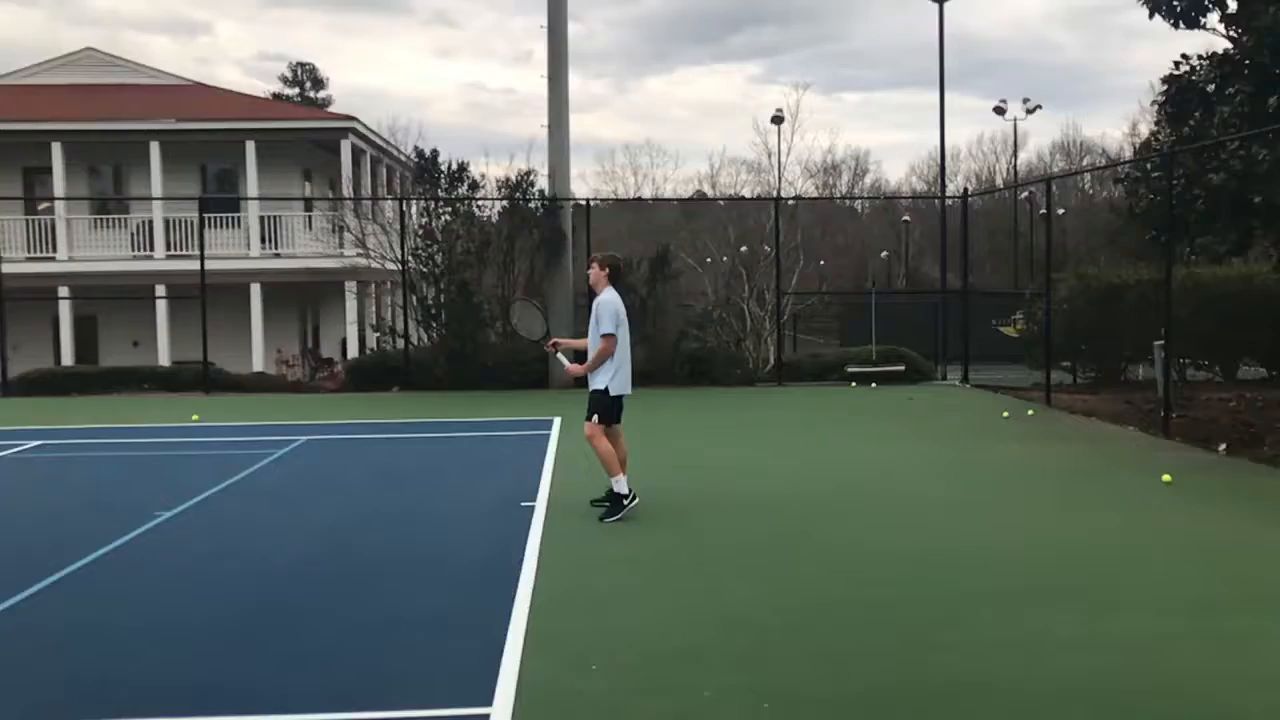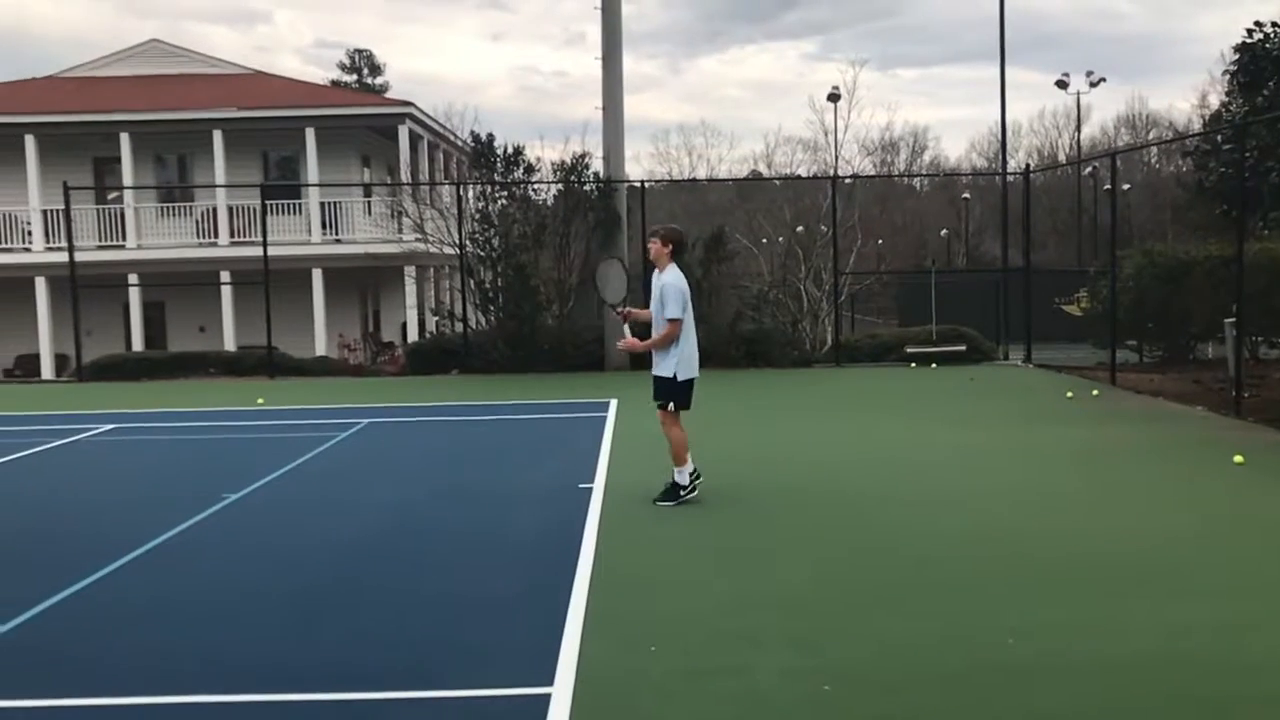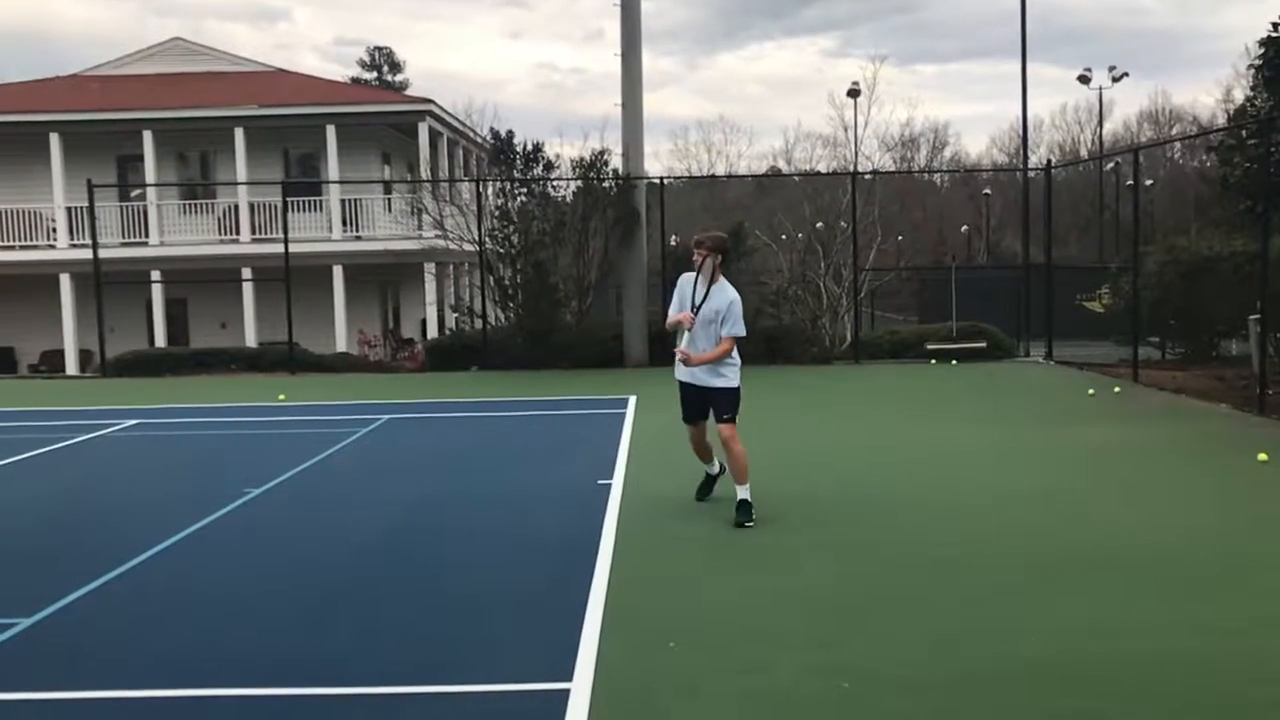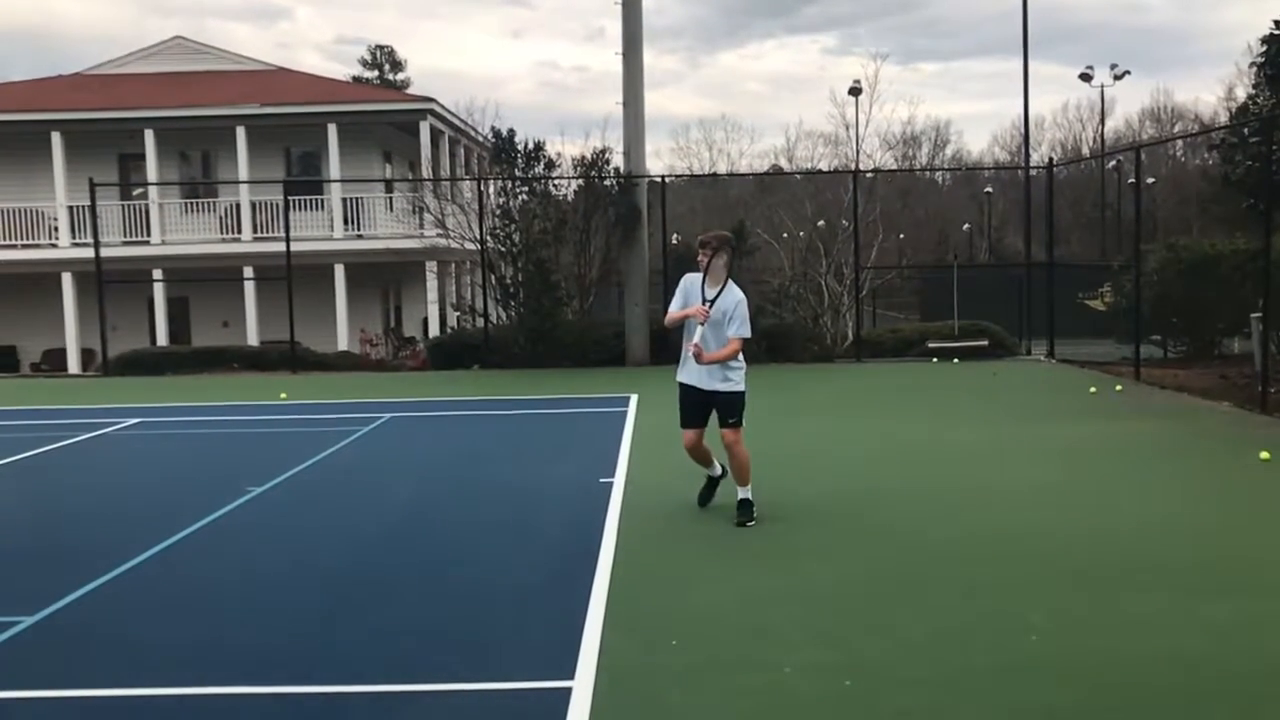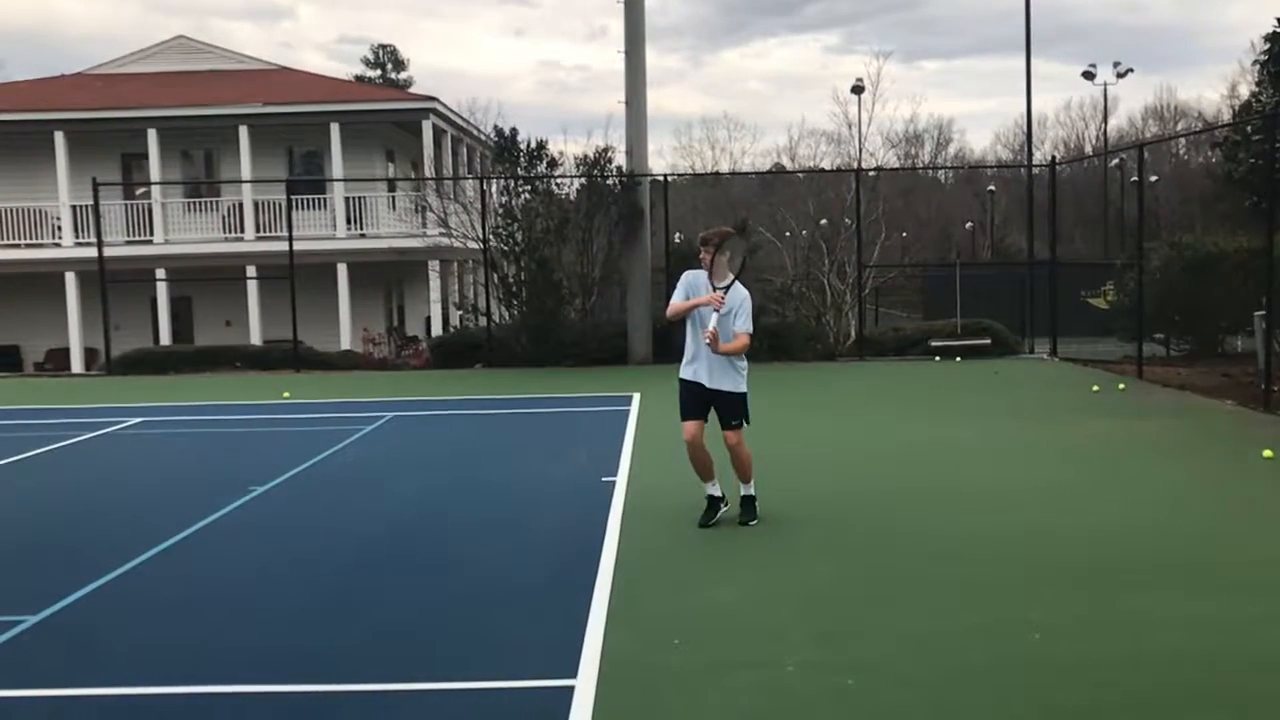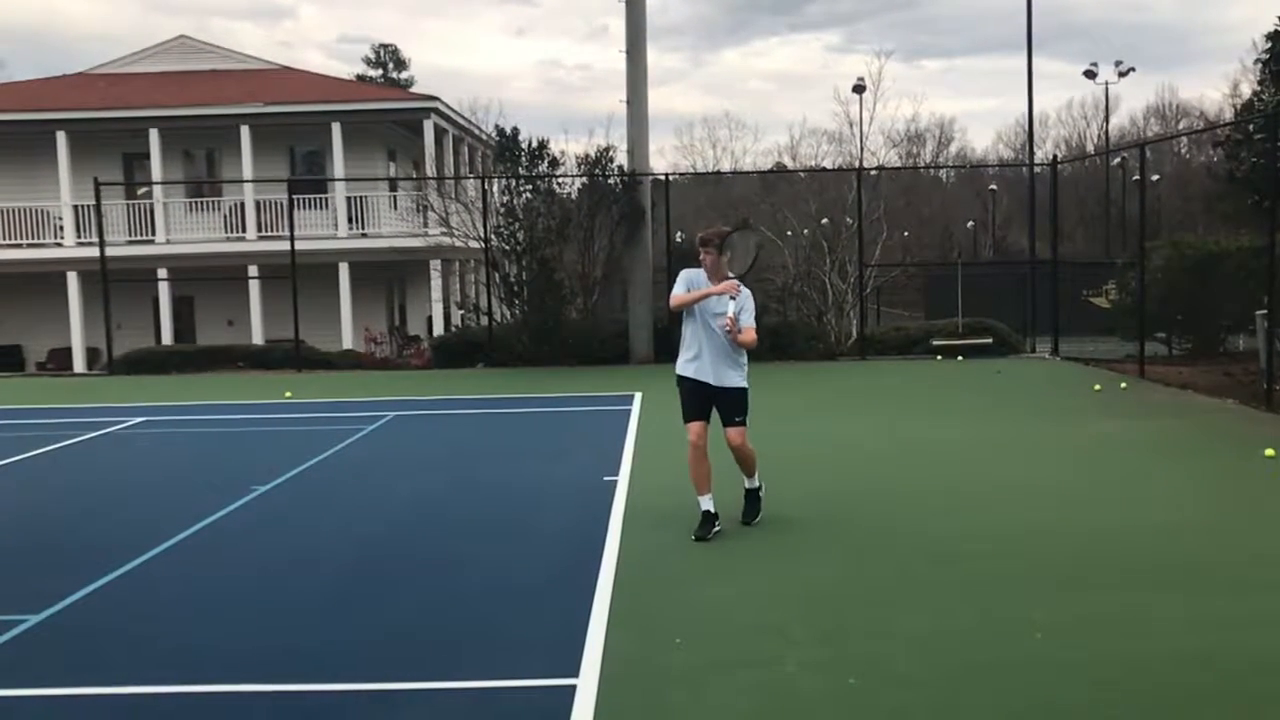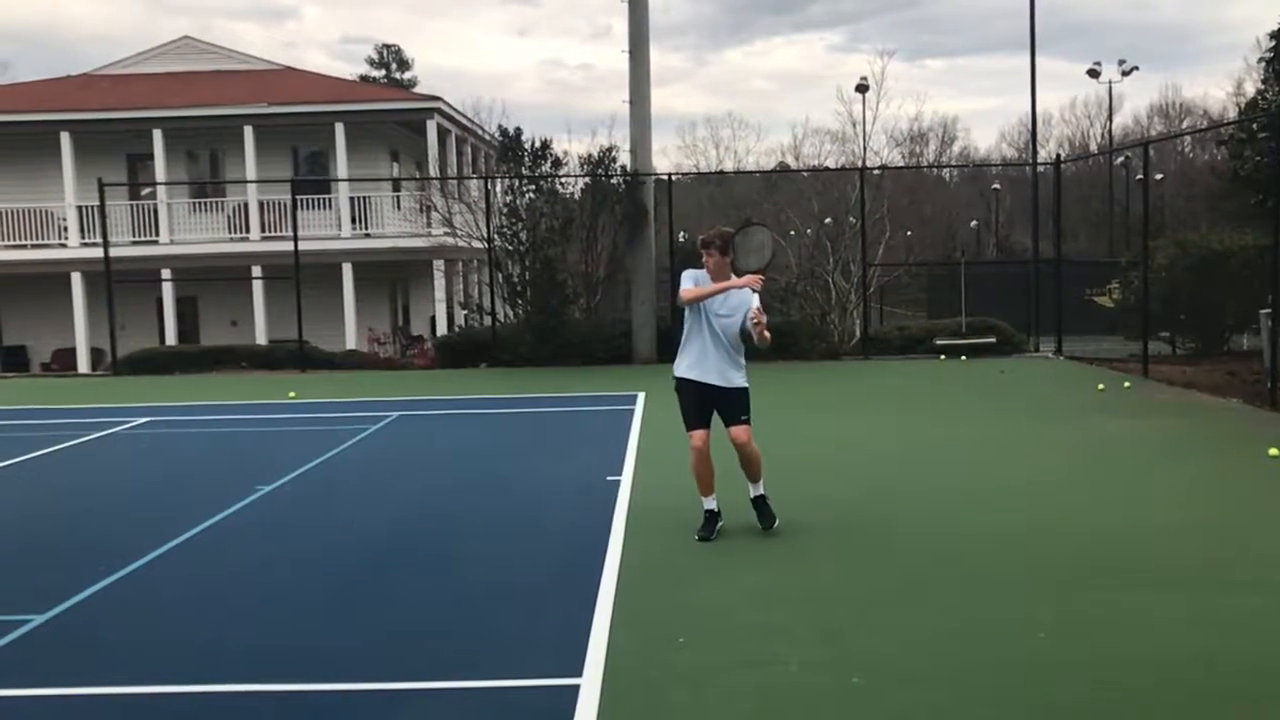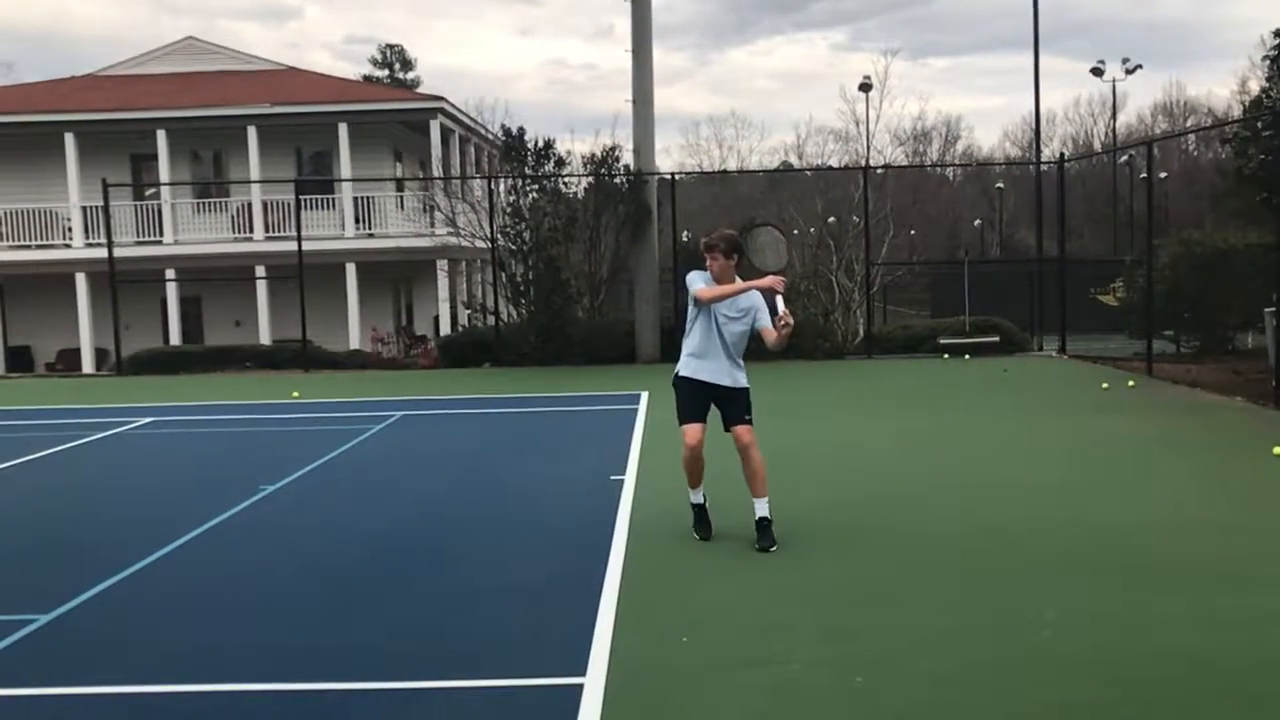
dt=0.7s
person 1, frame 1
left shoulder: (606, 301)
right shoulder: (605, 300)
left elbow: (608, 346)
left wrist: (583, 369)
right wrist: (565, 343)
left hip: (607, 382)
right hip: (610, 381)
left knee: (593, 433)
right knee: (612, 433)
left ankle: (624, 493)
right ankle: (619, 490)
person 1, frame 2
left shoulder: (671, 282)
right shoulder: (659, 276)
left elbow: (673, 329)
left wrist: (642, 346)
right wrist: (635, 314)
left hip: (675, 364)
right hip: (666, 364)
left knee: (668, 421)
right knee: (671, 419)
left ankle: (683, 484)
right ankle: (687, 471)
person 1, frame 3
left shoulder: (730, 298)
right shoulder: (685, 281)
left elbow: (727, 345)
right elbow: (669, 324)
left wrist: (696, 359)
right wrist: (680, 318)
left hip: (722, 378)
right hip: (689, 377)
left knee: (728, 435)
right knee: (695, 435)
left ankle: (744, 500)
right ankle: (714, 470)
person 1, frame 4
left shoulder: (736, 298)
right shoulder: (689, 282)
left elbow: (735, 346)
right elbow: (668, 321)
left wrist: (707, 358)
right wrist: (689, 312)
left hip: (728, 381)
right hip: (691, 379)
left knee: (732, 440)
right knee: (691, 442)
left ankle: (745, 499)
right ankle: (715, 472)
person 1, frame 5
left shoulder: (740, 295)
right shoulder: (690, 279)
left elbow: (744, 343)
right elbow: (671, 313)
left wrist: (720, 348)
right wrist: (700, 300)
left hip: (729, 380)
right hip: (693, 375)
left knee: (734, 442)
right knee: (691, 437)
left ankle: (748, 497)
right ankle: (715, 497)
person 1, frame 6
left shoulder: (742, 294)
right shoulder: (689, 277)
left elbow: (752, 339)
right elbow: (674, 304)
left wrist: (737, 338)
right wrist: (713, 290)
left hip: (730, 377)
right hip: (692, 374)
left knee: (737, 441)
right knee: (696, 440)
left ankle: (753, 488)
right ankle: (708, 513)
person 1, frame 7
left shoulder: (746, 295)
right shoulder: (691, 277)
left elbow: (761, 342)
right elbow: (685, 297)
left wrist: (761, 332)
right wrist: (732, 283)
left hip: (731, 379)
right hip: (691, 376)
left knee: (742, 439)
right knee: (699, 444)
left ankle: (758, 496)
right ankle: (711, 512)
person 1, frame 8
left shoulder: (753, 299)
right shoulder: (696, 279)
left elbow: (771, 342)
right elbow: (705, 297)
left wrist: (783, 334)
right wrist: (754, 283)
left hip: (732, 378)
right hip: (692, 375)
left knee: (746, 441)
right knee: (693, 443)
left ankle: (762, 518)
right ankle: (697, 503)
